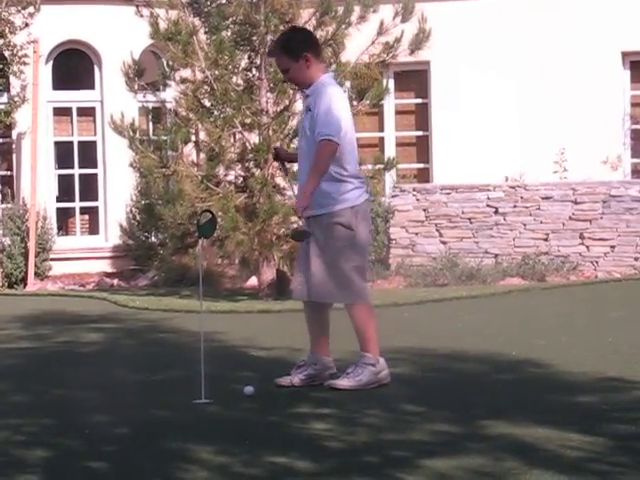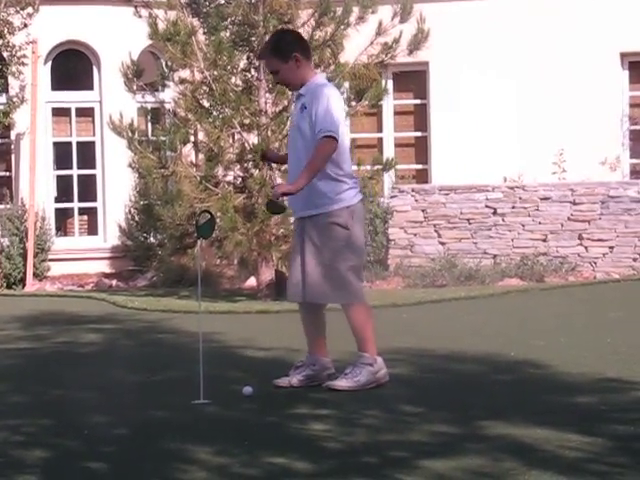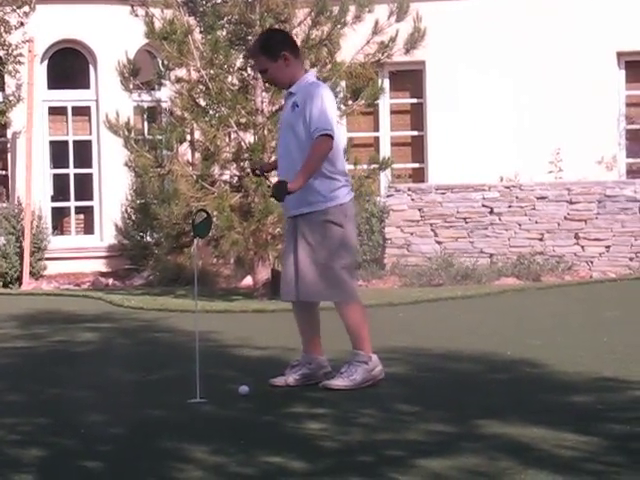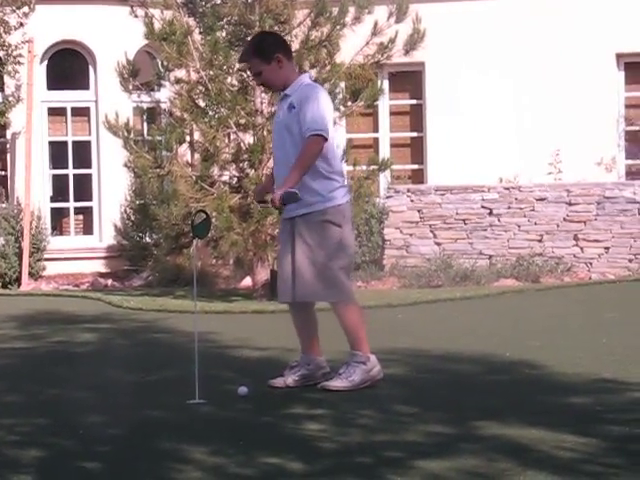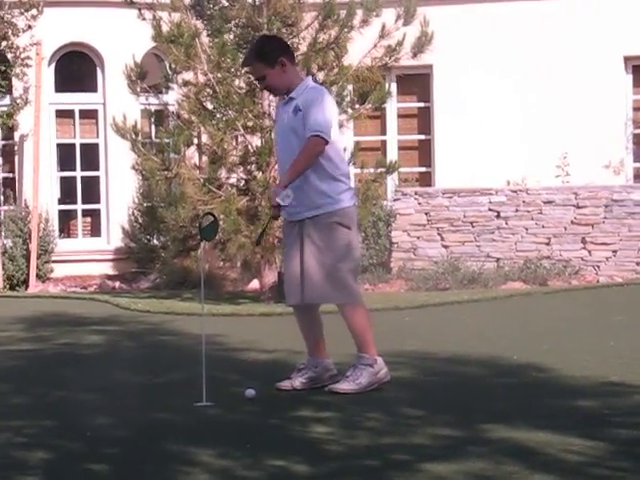
dt=0.1s
person 1, frame 1
left shoulder: (327, 95)
right shoulder: (313, 97)
left elbow: (330, 146)
left wrist: (306, 192)
right wrist: (292, 156)
left hip: (340, 207)
right hip: (320, 209)
left knee: (350, 287)
right knee: (311, 289)
left ankle: (372, 363)
right ankle: (319, 361)
person 1, frame 2
left shoulder: (323, 93)
right shoulder: (302, 99)
left elbow: (329, 142)
left wrist: (299, 182)
right wrist: (281, 157)
left hip: (335, 208)
right hip: (308, 209)
left knee: (346, 286)
right knee: (305, 290)
left ankle: (370, 363)
right ankle: (317, 362)
person 1, frame 3
left shoulder: (315, 92)
right shoulder: (291, 99)
left elbow: (324, 141)
left wrist: (297, 181)
right wrist: (273, 165)
left hip: (327, 206)
right hip: (300, 208)
left knee: (339, 285)
right knee: (298, 289)
left ankle: (366, 361)
right ankle: (313, 361)
person 1, frame 4
left shoulder: (311, 94)
right shoulder: (283, 103)
left elbow: (316, 142)
left wrist: (286, 184)
right wrist: (270, 183)
left hip: (324, 208)
right hip: (292, 211)
left knee: (335, 285)
right knee: (293, 291)
left ankle: (364, 361)
right ankle: (312, 361)
person 1, frame 5
left shoulder: (316, 97)
right shoulder: (283, 107)
left elbow: (316, 144)
left wrist: (282, 184)
right wrist: (278, 193)
left hip: (330, 210)
right hip: (297, 213)
left knee: (343, 288)
right knee: (299, 293)
left ankle: (371, 363)
right ankle: (319, 364)
